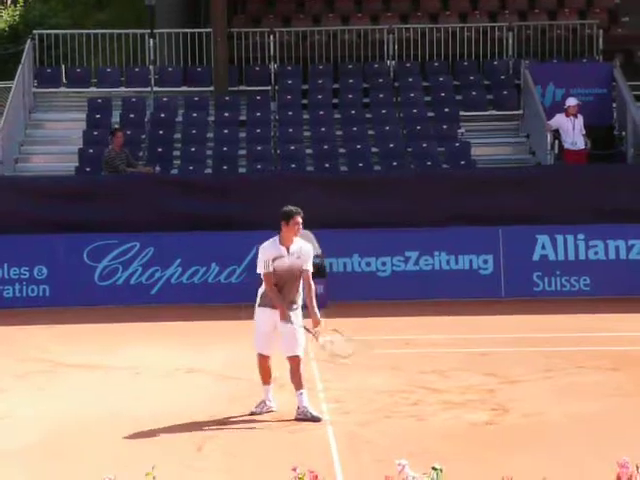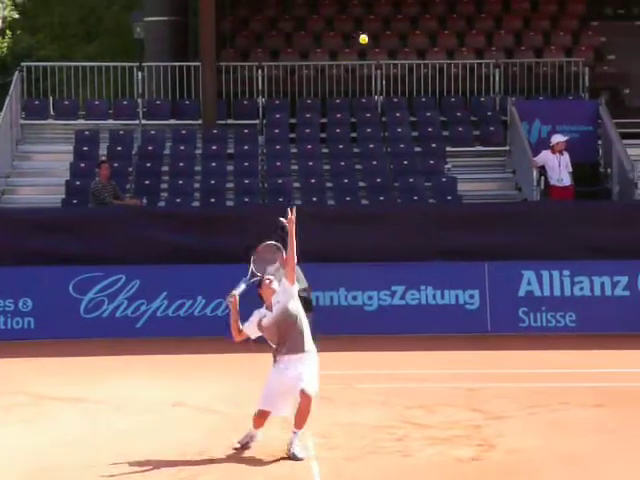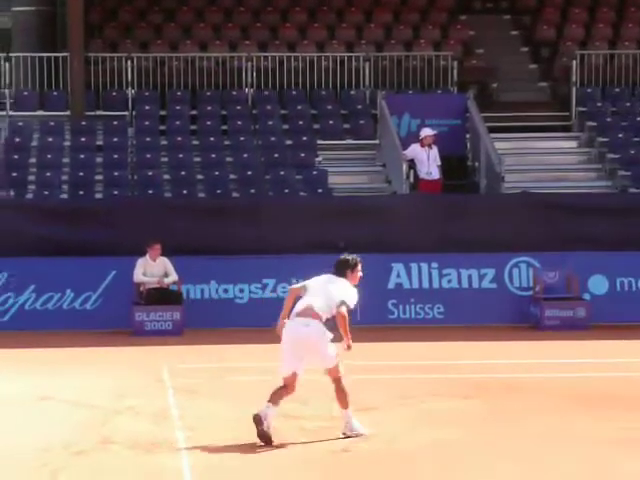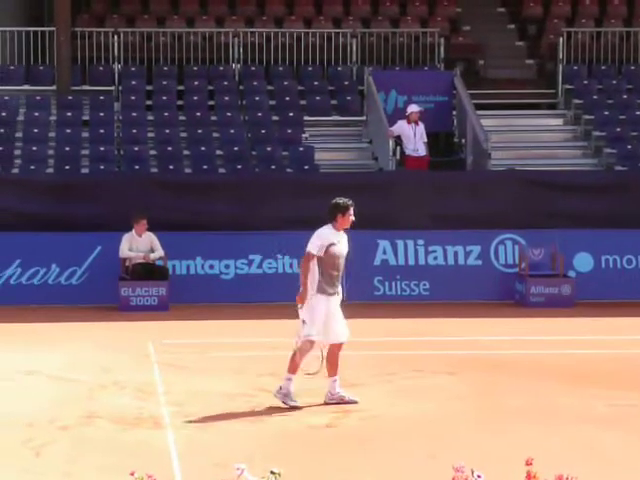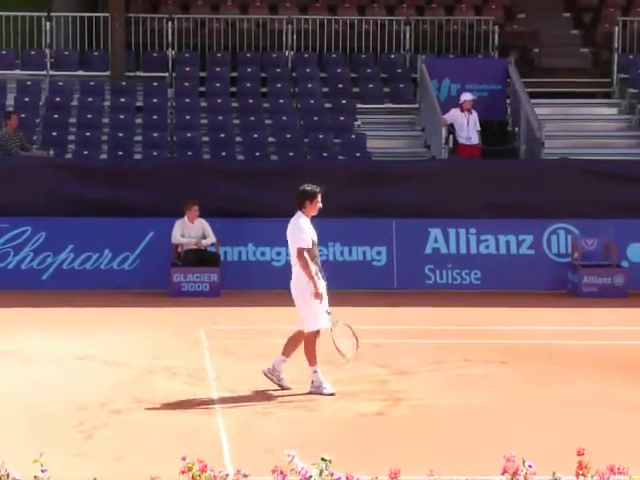
dt=1s
person 1, frame 1
left shoulder: (305, 248)
right shoulder: (267, 249)
left elbow: (308, 282)
right elbow: (269, 284)
left wrist: (314, 310)
right wrist: (281, 309)
left hip: (293, 311)
right hip: (269, 310)
left knee: (295, 358)
right knee: (263, 357)
left ankle: (302, 407)
right ankle: (268, 400)
person 1, frame 2
left shoulder: (287, 294)
right shoulder: (259, 317)
left elbow: (291, 262)
right elbow: (237, 336)
left wrist: (291, 230)
right wrist: (233, 309)
left hip: (305, 361)
right hip: (282, 365)
left knee: (305, 398)
right knee: (263, 412)
left ankle: (294, 442)
right ankle: (251, 435)
person 1, frame 3
left shoulder: (322, 279)
right shoulder: (349, 290)
left elbow: (293, 291)
right elbow: (341, 315)
left wrist: (283, 319)
right wrist: (348, 340)
left hip: (293, 329)
right hip: (312, 331)
left knee: (288, 384)
right knee: (337, 376)
left ankle: (265, 415)
right ankle: (350, 424)
person 1, frame 4
left shoulder: (343, 238)
right shoulder: (322, 235)
right elbow: (306, 262)
left wrist: (338, 291)
right wrist: (303, 290)
left hip: (332, 298)
right hip: (315, 297)
left knee: (337, 344)
right knee: (308, 343)
left ankle: (334, 391)
right ankle: (285, 388)
person 1, frame 5
left shoulder: (302, 222)
right shoulder: (301, 225)
right elbow: (302, 257)
right wrist: (316, 284)
left hip: (309, 284)
right hip: (307, 285)
left knee: (303, 331)
right knee: (312, 332)
left ankle: (275, 368)
right ankle: (317, 381)
